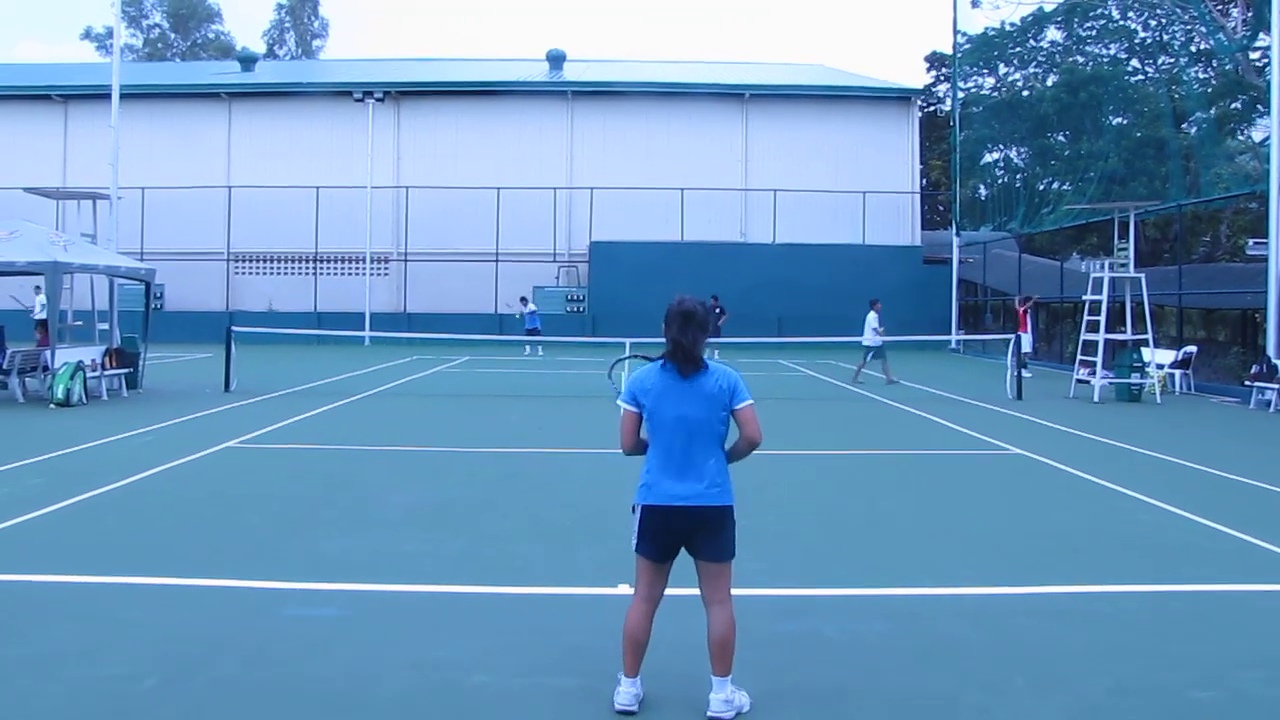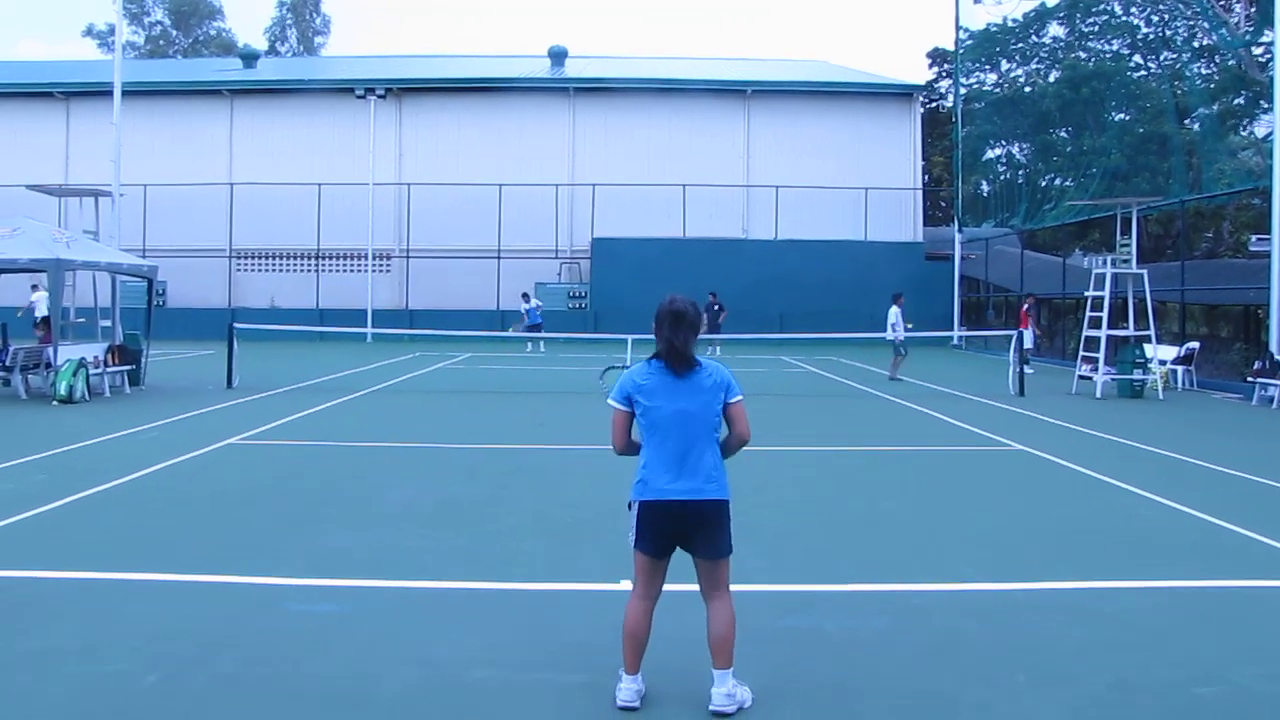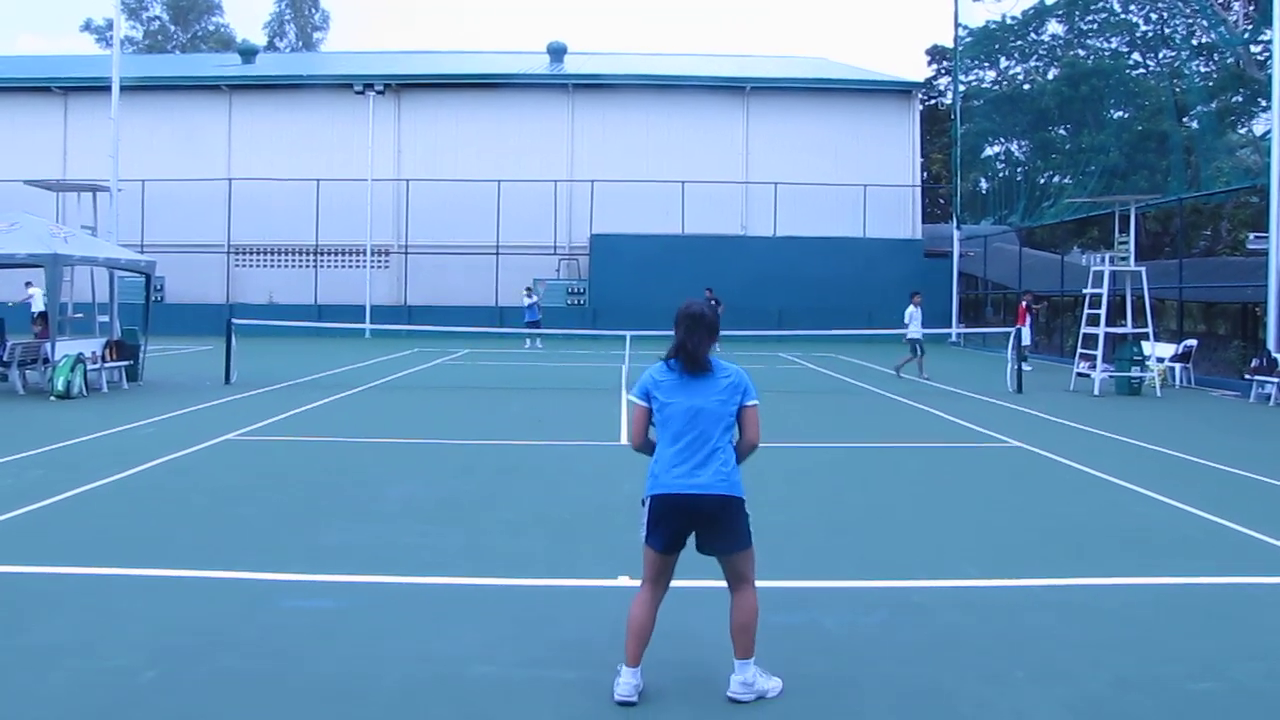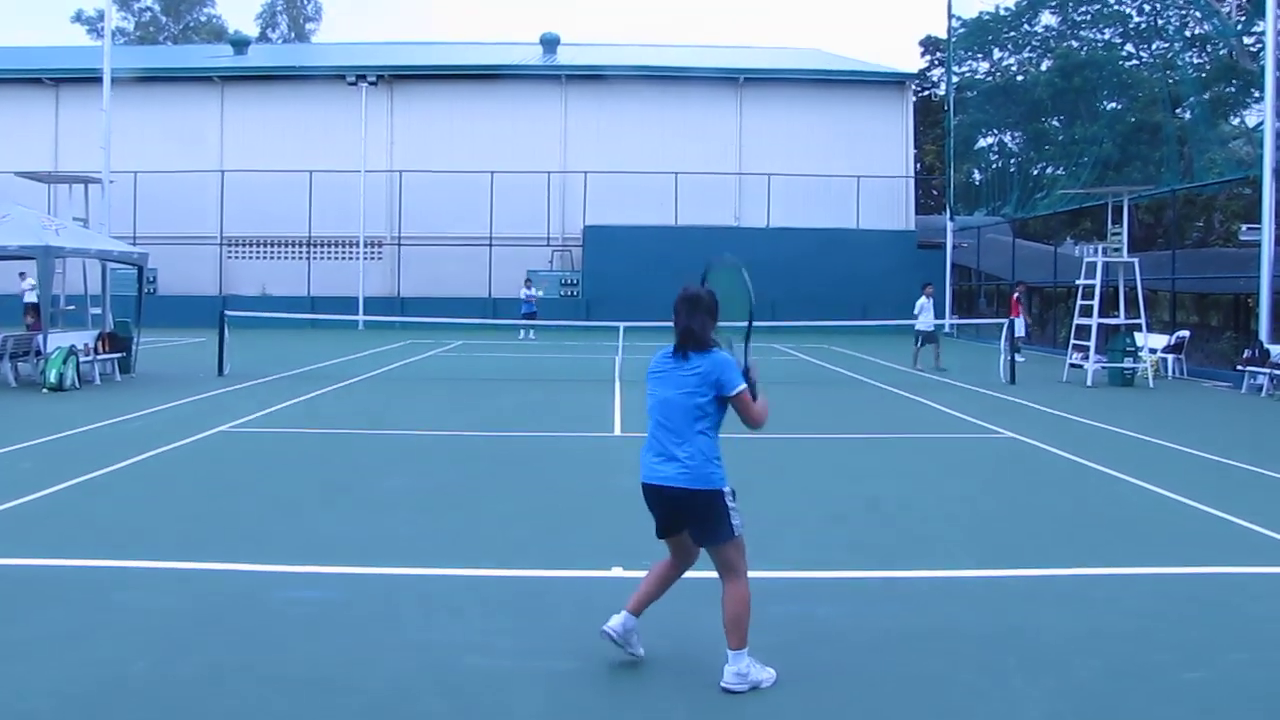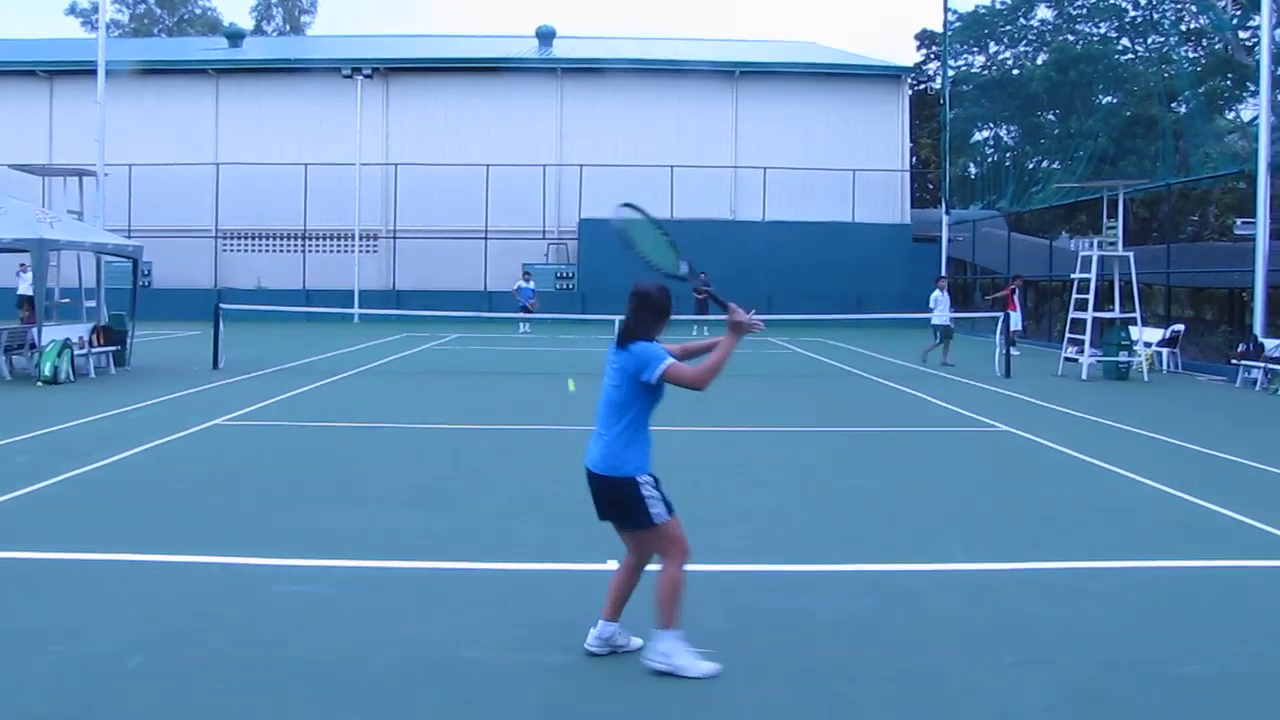
dt=0.3s
person 1, frame 1
left shoulder: (641, 380)
right shoulder: (727, 379)
left elbow: (629, 445)
right elbow: (752, 438)
left hip: (657, 504)
right hip: (712, 505)
left knee: (644, 599)
right knee: (718, 601)
person 1, frame 2
left shoulder: (633, 379)
right shoulder: (719, 375)
left elbow: (620, 444)
right elbow: (741, 435)
left hip: (654, 499)
right hip: (709, 499)
left knee: (644, 594)
right knee: (716, 594)
left ankle: (629, 684)
right ankle: (723, 686)
person 1, frame 3
left shoulder: (653, 377)
right shoulder: (736, 378)
left elbow: (637, 441)
right elbow: (751, 441)
left hip: (666, 494)
right hip: (722, 495)
left knee: (651, 587)
right knee: (742, 585)
left ankle: (629, 678)
right ankle: (745, 677)
person 1, frame 4
left shoulder: (661, 362)
right shoulder: (718, 362)
right elbow: (754, 419)
right wrist: (763, 406)
left hip: (654, 481)
right hip: (699, 484)
left knee: (681, 556)
right knee: (734, 572)
left ankle: (624, 621)
right ankle: (738, 666)
person 1, frame 5
left shoulder: (625, 347)
right shoulder: (643, 353)
left elbow: (676, 353)
right elbow: (698, 381)
left wrist: (724, 337)
right wrist: (732, 337)
left hip: (602, 468)
right hip: (625, 472)
left knee: (638, 551)
right knee: (675, 553)
left ankle: (605, 631)
right ankle: (666, 646)
